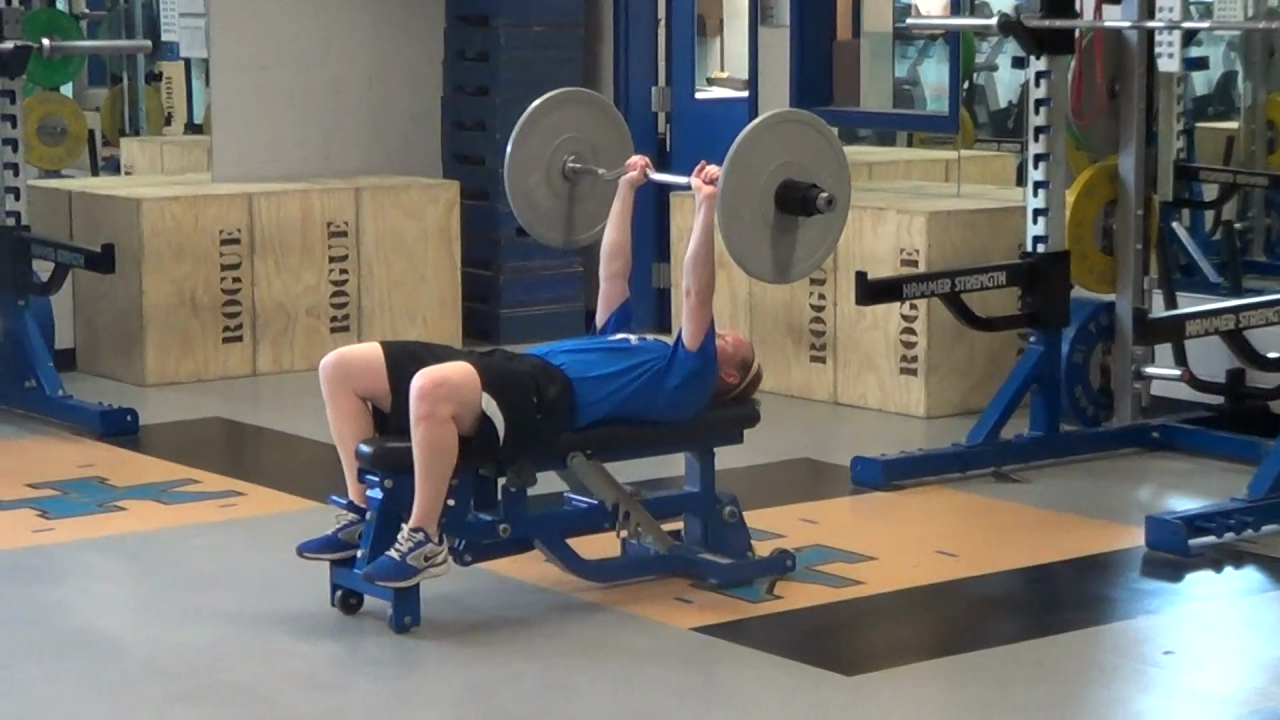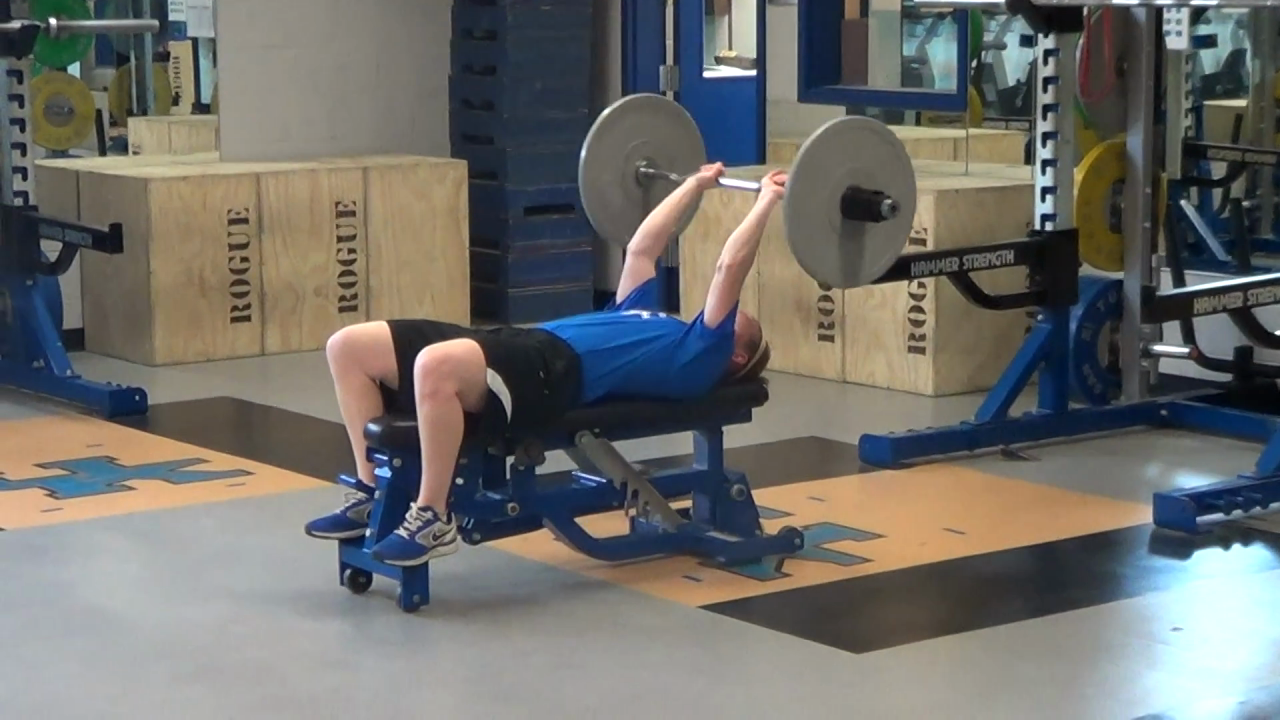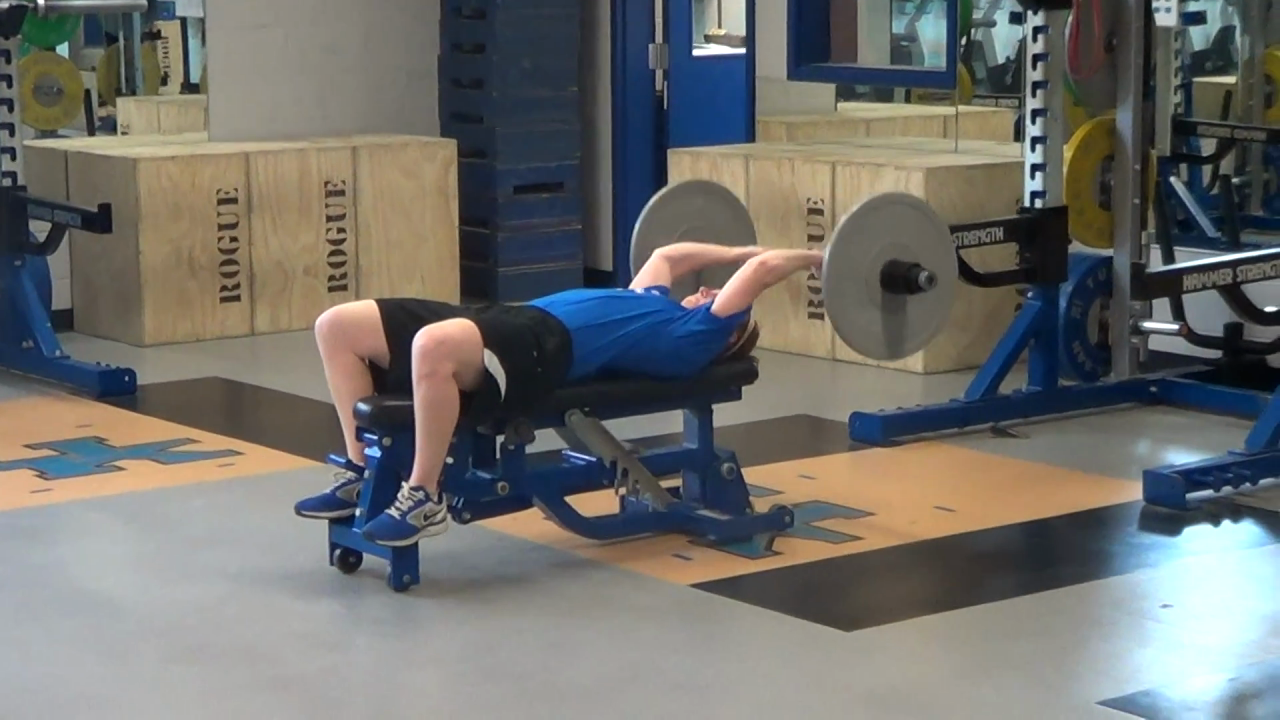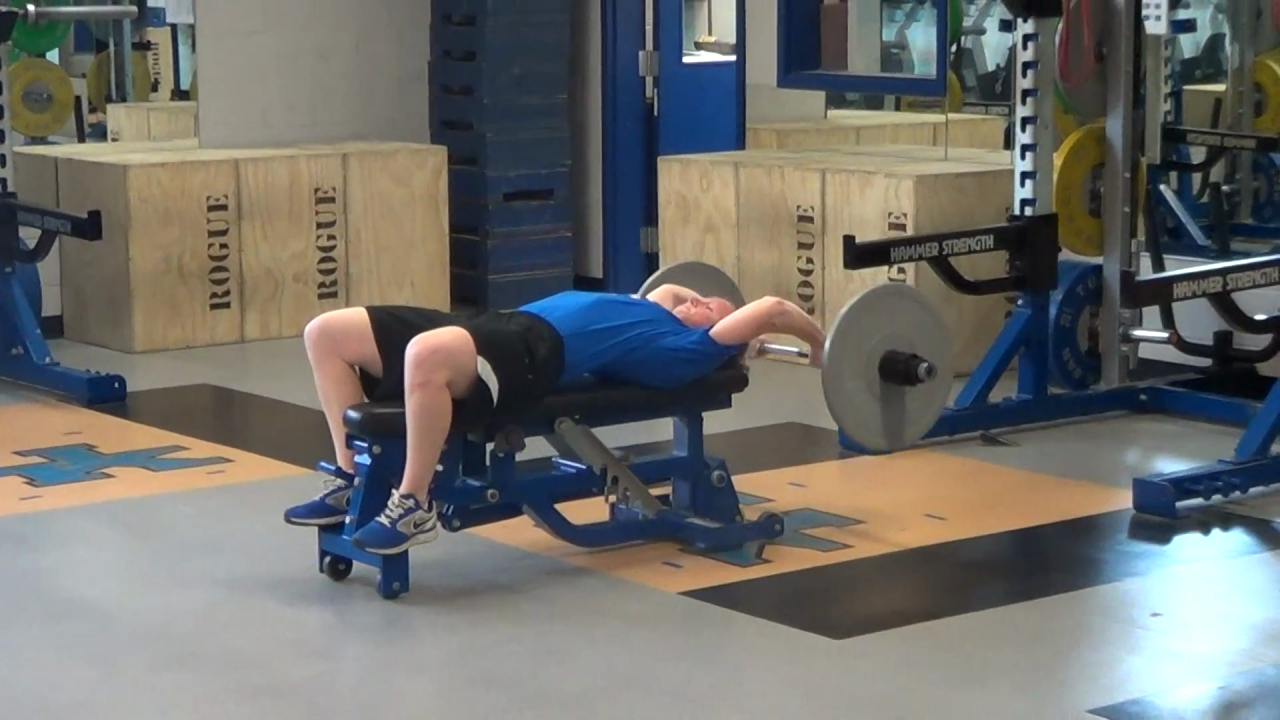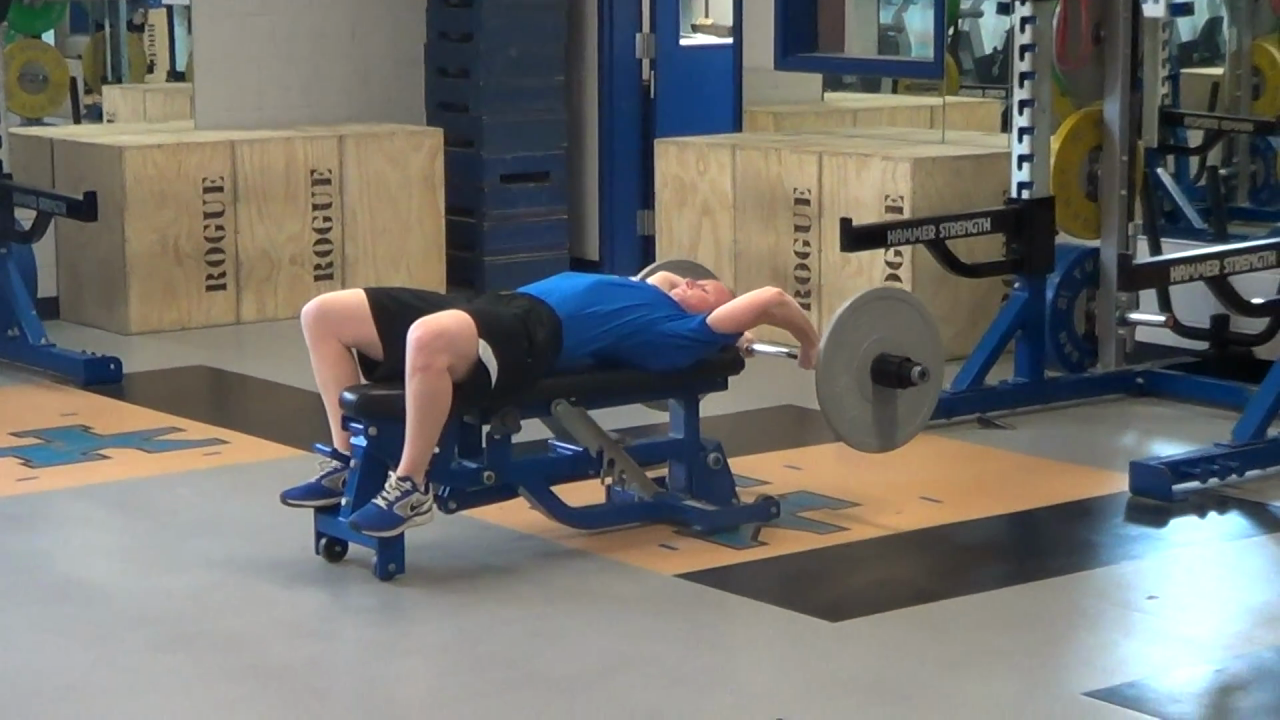
dt=0.5s
person 1, frame 1
left shoulder: (686, 382)
right shoulder: (633, 346)
left elbow: (696, 295)
right elbow: (613, 273)
left wrist: (706, 204)
right wrist: (626, 188)
left hip: (543, 396)
right hip: (510, 366)
left knee: (432, 389)
right knee: (339, 367)
left ankle: (424, 540)
right ankle: (363, 514)
person 1, frame 2
left shoulder: (699, 359)
right shoulder: (650, 320)
left elbow: (730, 270)
right elbow: (640, 249)
left wrist: (767, 200)
right wrist: (695, 185)
left hip: (554, 370)
right hip: (518, 344)
left knee: (436, 366)
right knee: (347, 346)
left ankle: (433, 520)
right ankle: (372, 495)
person 1, frame 3
left shoulder: (694, 339)
right shoulder: (656, 309)
left elbow: (760, 272)
right elbow: (668, 254)
left wrist: (812, 256)
right wrist: (743, 250)
left hip: (546, 345)
right hip: (514, 319)
left knee: (434, 346)
right knee: (337, 325)
left ankle: (422, 497)
right ankle: (362, 471)
person 1, frame 4
left shoulder: (687, 349)
right shoulder: (657, 322)
left elbow: (769, 308)
right elbow: (666, 289)
left wrist: (819, 342)
left hip: (537, 351)
right hip: (505, 325)
left knee: (426, 355)
right knee: (325, 333)
left ankle: (413, 506)
right ankle: (351, 480)
person 1, frame 5
left shoulder: (684, 333)
right shoulder: (655, 307)
left elbow: (769, 298)
right elbow: (661, 277)
left wrist: (810, 341)
left hip: (536, 331)
right hip: (500, 306)
left knee: (429, 338)
right knee: (323, 314)
left ankle: (410, 487)
right ankle: (347, 462)
